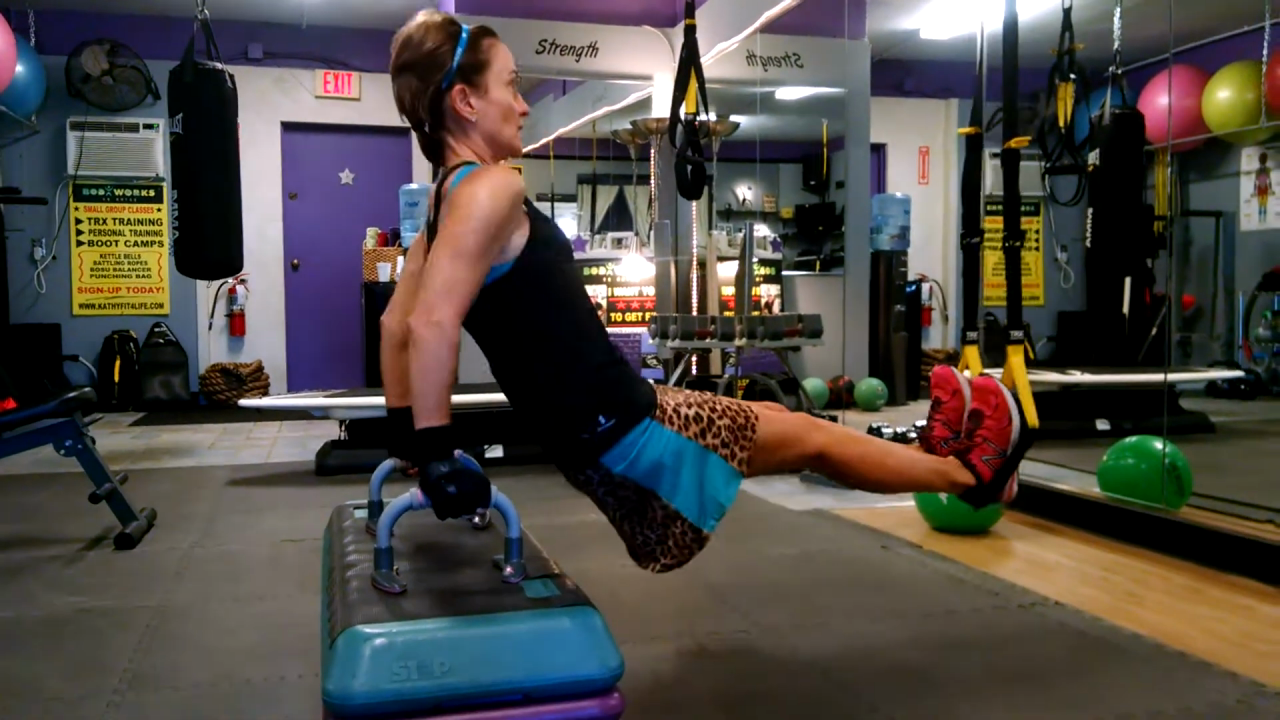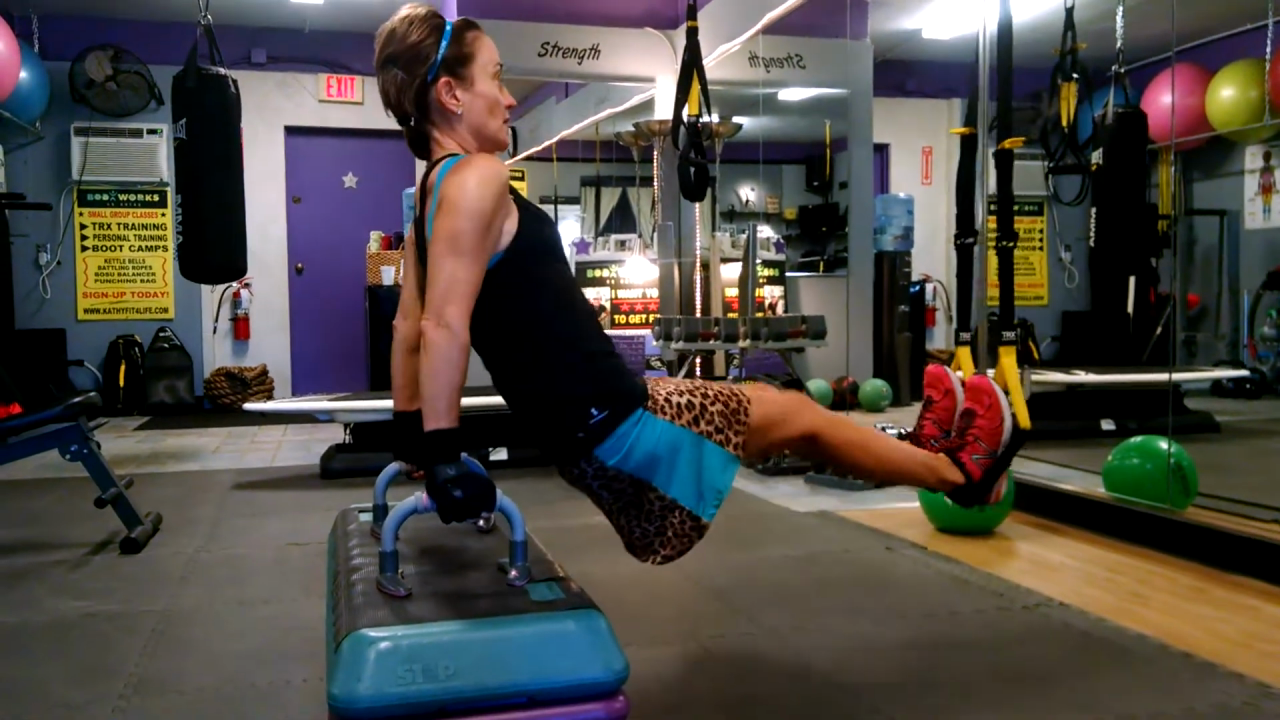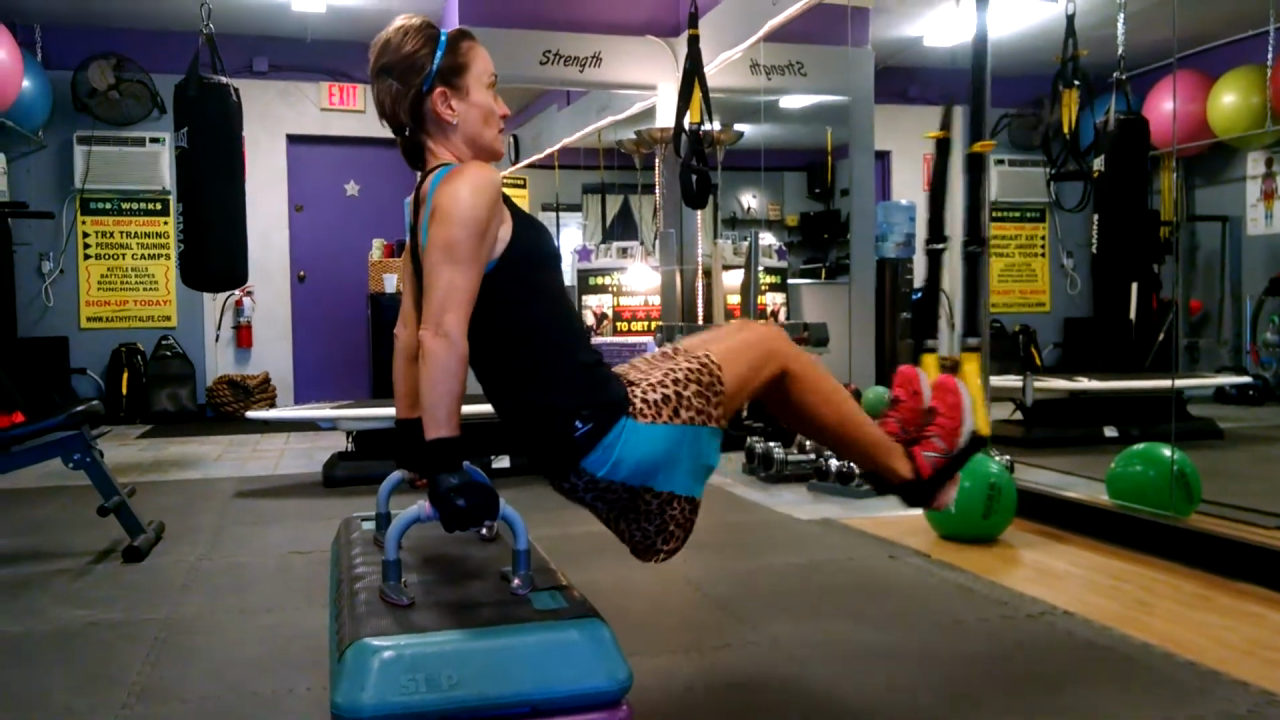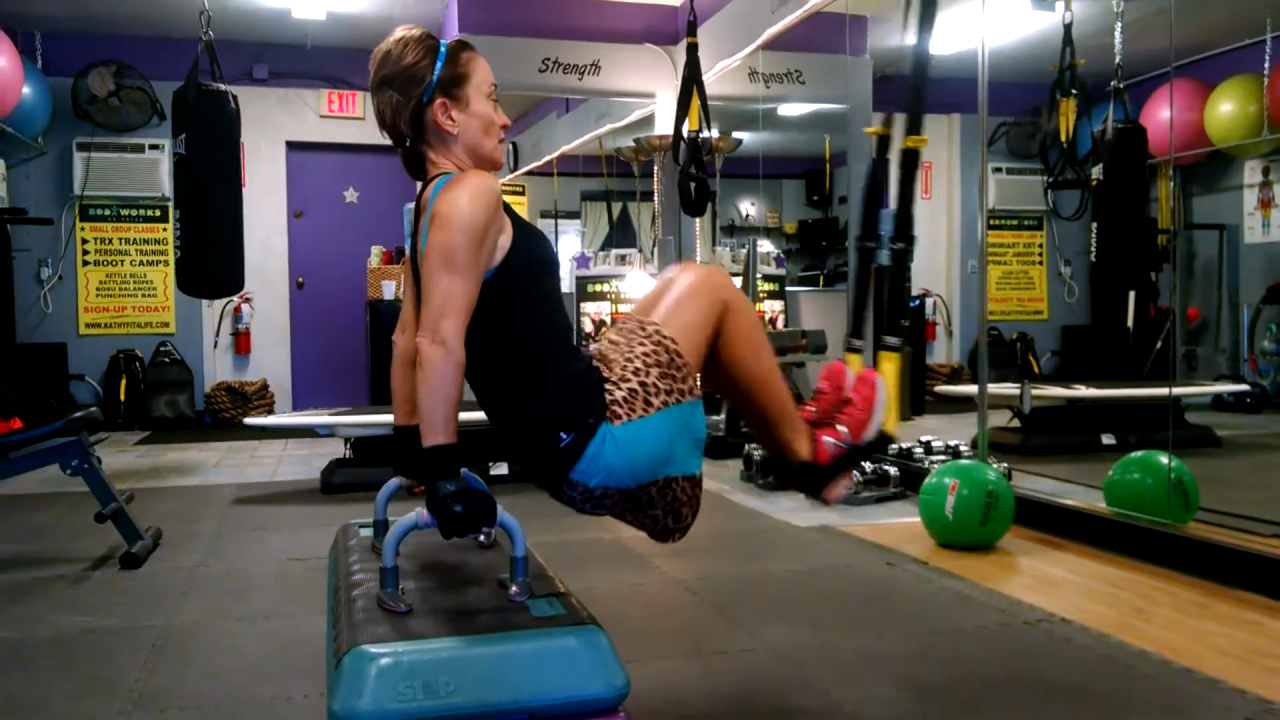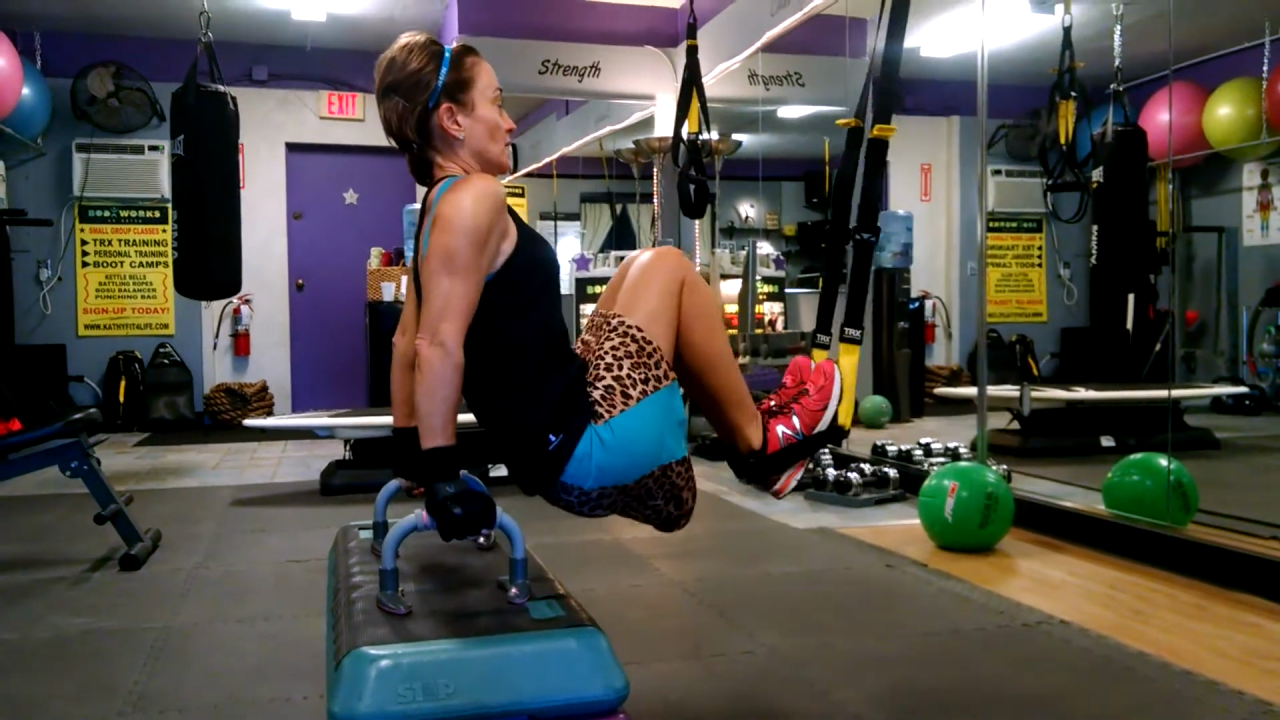
dt=0.2s
person 1, frame 1
left shoulder: (451, 195)
right shoulder: (488, 189)
left elbow: (397, 325)
right elbow: (434, 326)
left wrist: (408, 438)
right wrist: (436, 453)
left hip: (590, 432)
right hip: (615, 433)
left knee: (769, 417)
right knee: (807, 435)
left ankle: (927, 458)
right ankle: (970, 476)
person 1, frame 2
left shoulder: (437, 191)
right shoulder: (476, 178)
left elbow: (409, 328)
right elbow: (444, 326)
left wrist: (414, 443)
right wrist: (443, 456)
left hip: (584, 429)
right hip: (612, 427)
left knee: (774, 408)
right knee: (796, 416)
left ankle: (916, 451)
right ankle: (955, 473)
person 1, frame 3
left shoulder: (433, 198)
right shoulder: (469, 187)
left elbow: (410, 338)
right elbow: (444, 337)
left wrist: (414, 450)
right wrist: (446, 465)
left hip: (574, 437)
right hip: (601, 441)
left knee: (742, 339)
right knee: (769, 344)
left ankle: (874, 440)
right ankle: (904, 465)
person 1, frame 4
left shoulder: (439, 205)
right shoulder: (469, 195)
left elbow: (408, 343)
right elbow: (440, 344)
left wrist: (413, 456)
right wrist: (443, 472)
left hip: (566, 445)
right hip: (592, 450)
left knee: (681, 288)
right knee: (708, 285)
left ankle: (791, 428)
right ankle: (807, 450)
person 1, frame 5
left shoulder: (442, 207)
right shoulder: (473, 197)
left elbow: (408, 344)
right elbow: (439, 346)
left wrist: (411, 458)
right wrist: (442, 474)
left hip: (552, 447)
right hip: (581, 451)
left knee: (649, 272)
right knee: (666, 266)
left ankle: (750, 422)
right ankle: (756, 439)
